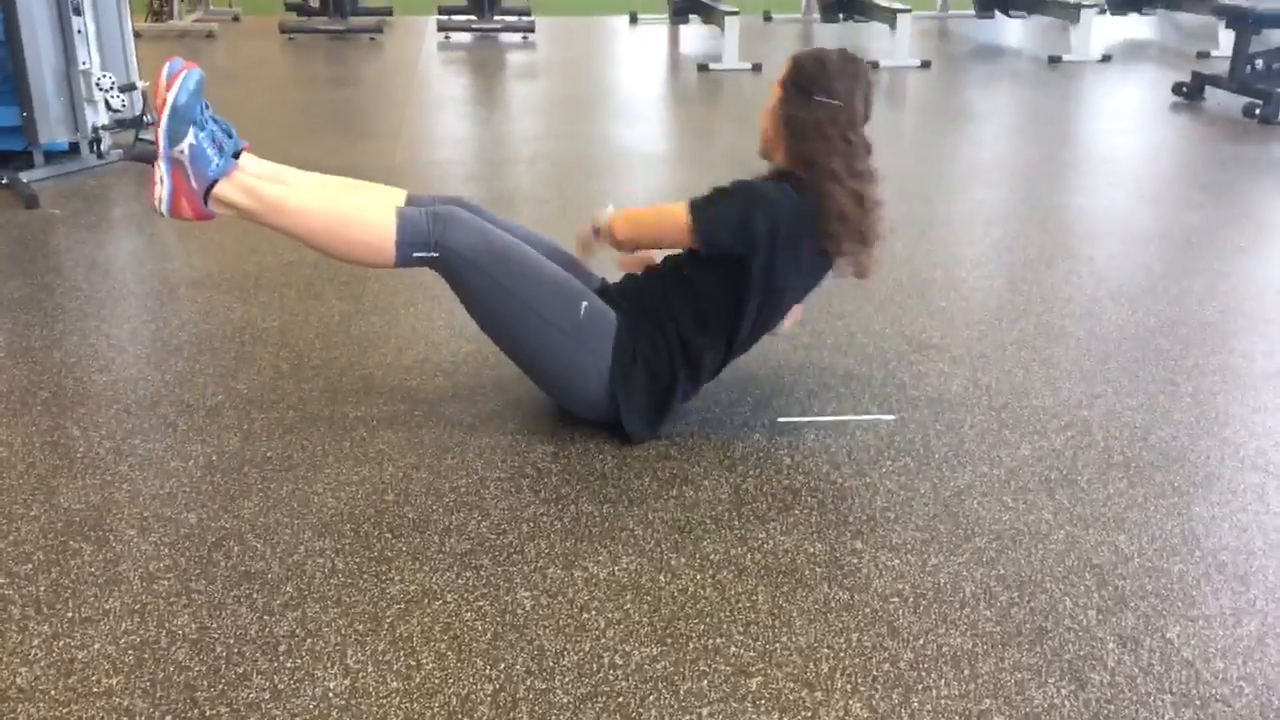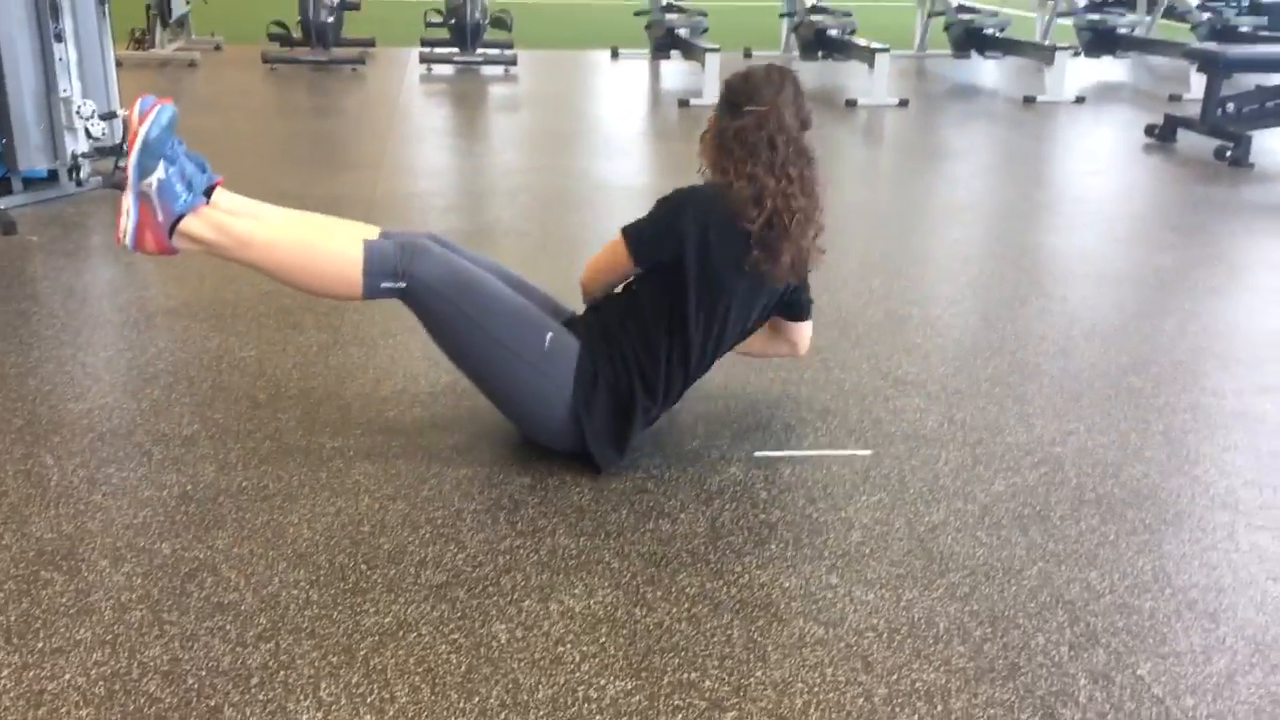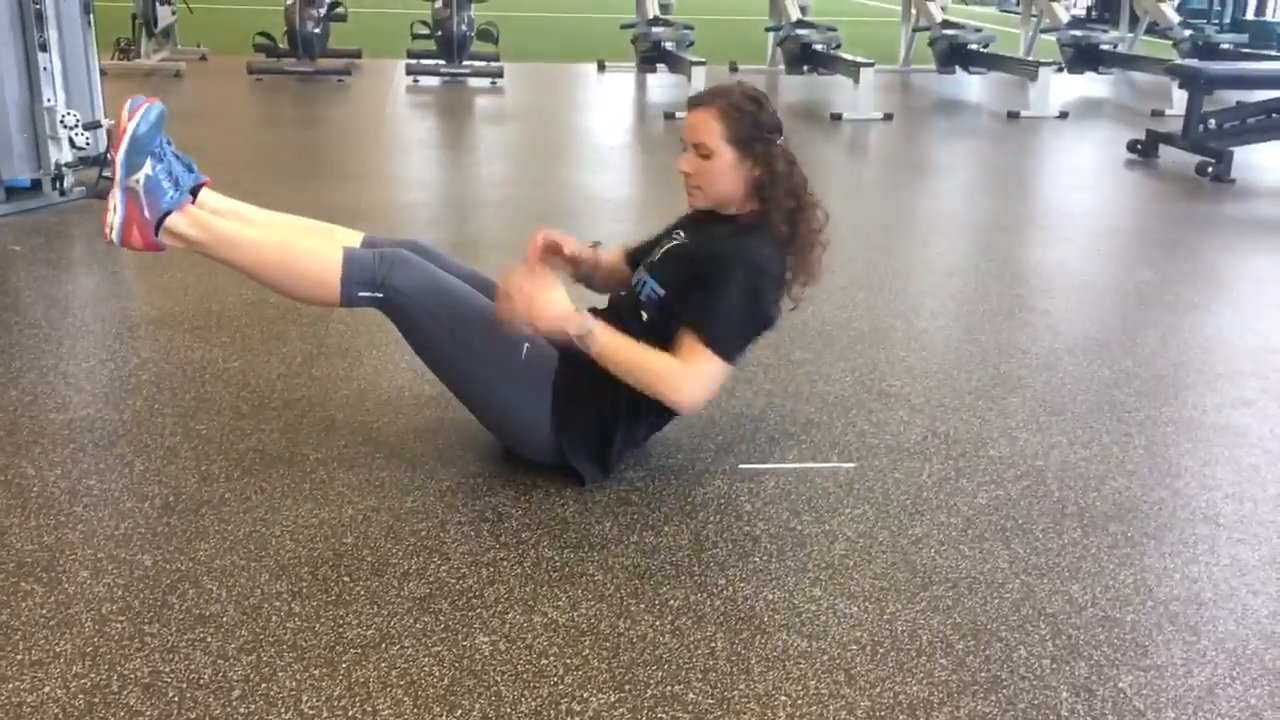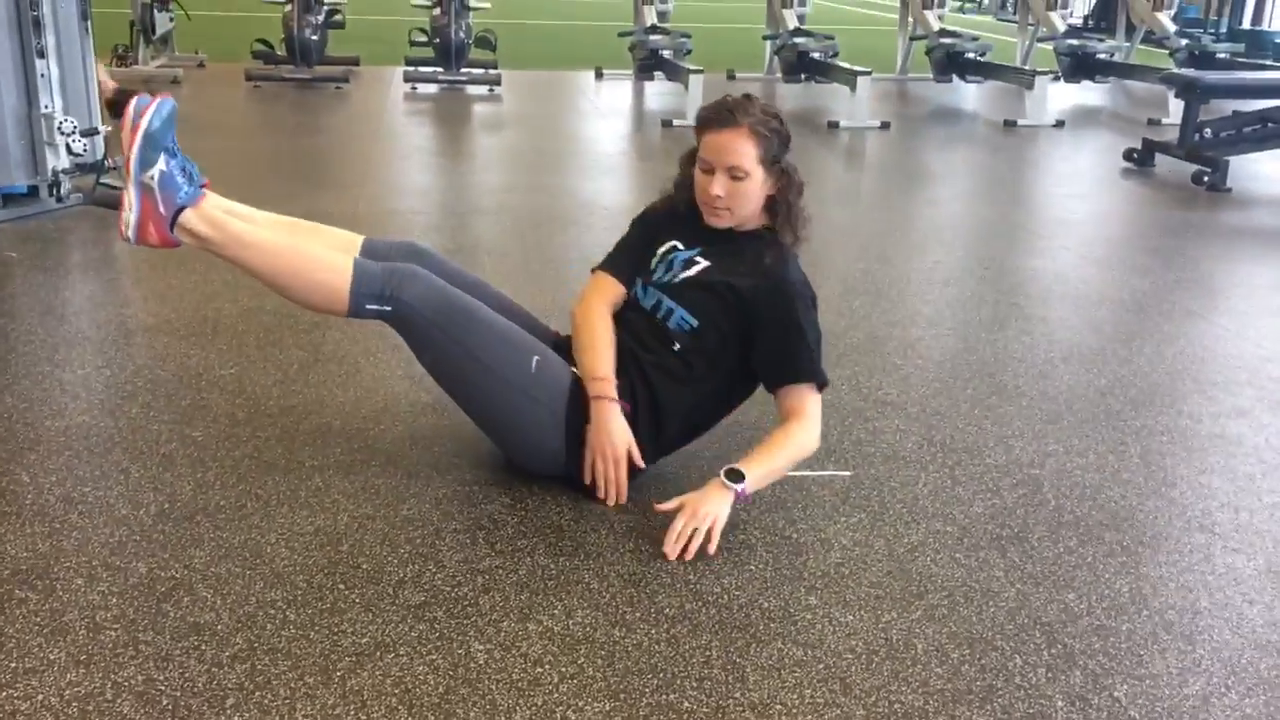
dt=0.3s
person 1, frame 1
left shoulder: (769, 204)
right shoulder: (822, 211)
left elbow: (631, 234)
left wrist: (607, 223)
left hip: (622, 373)
right hip: (627, 324)
left knee: (442, 233)
right knee: (451, 209)
left ankle: (216, 185)
right ankle: (234, 168)
person 1, frame 2
left shoulder: (700, 210)
right shoulder: (782, 232)
left elbow: (597, 282)
right elbow: (795, 340)
left hip: (584, 398)
right hip: (587, 359)
left knee: (409, 265)
right knee: (424, 245)
left ankle: (180, 221)
right ankle: (205, 202)
person 1, frame 3
left shoulder: (749, 264)
right shoulder: (715, 224)
left elbow: (686, 388)
right elbow: (625, 273)
left wrist: (571, 327)
right wrist: (571, 255)
left hip: (568, 404)
right hip: (577, 376)
left knee: (390, 274)
right knee: (404, 252)
left ankle: (167, 219)
right ankle: (191, 200)
person 1, frame 4
left shoulder: (779, 289)
right shoulder: (673, 222)
left elbow: (804, 424)
right elbow: (595, 302)
left wrist: (728, 486)
right wrist: (602, 398)
left hip: (570, 427)
right hip: (579, 390)
left knee: (399, 289)
right knee: (405, 257)
left ankle: (181, 214)
right ankle: (193, 202)
